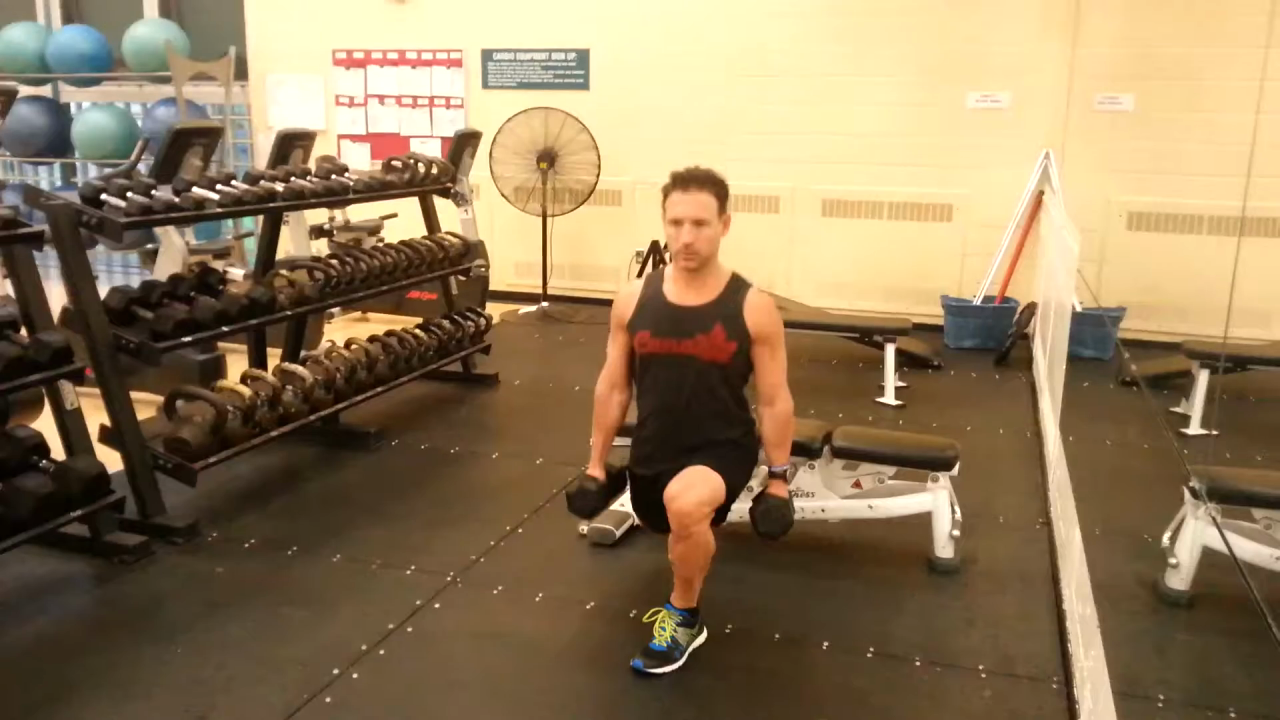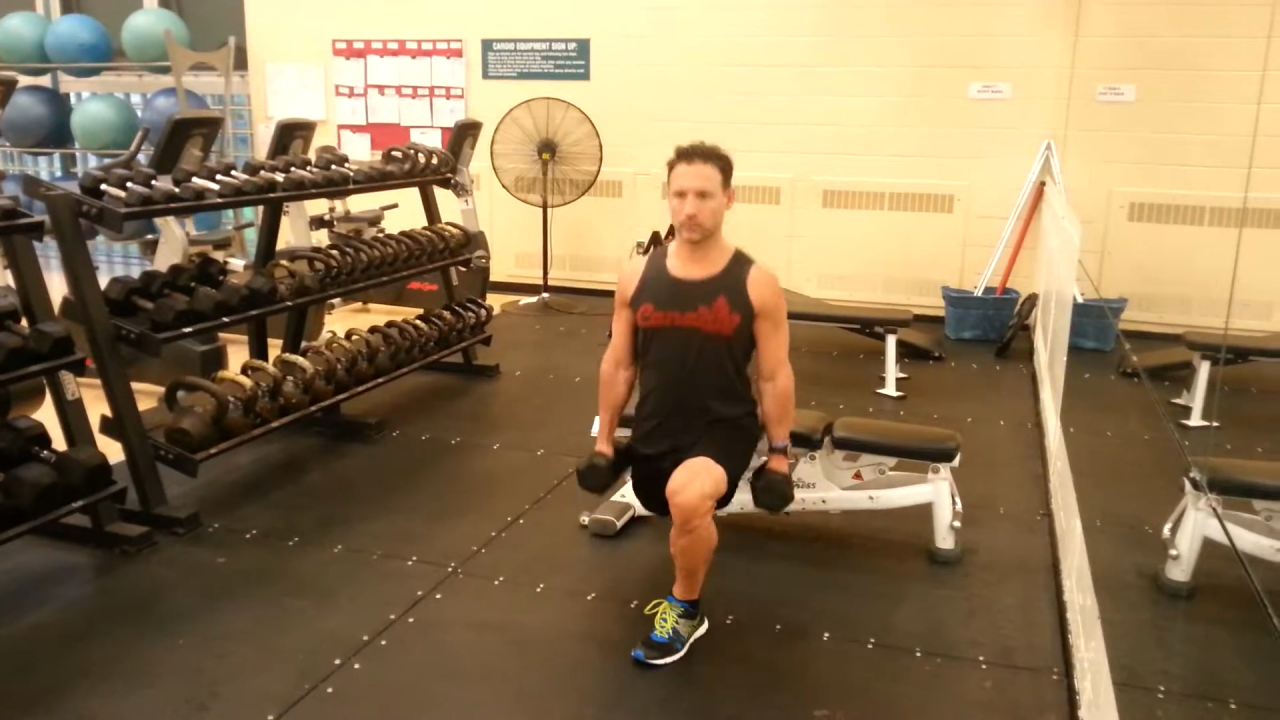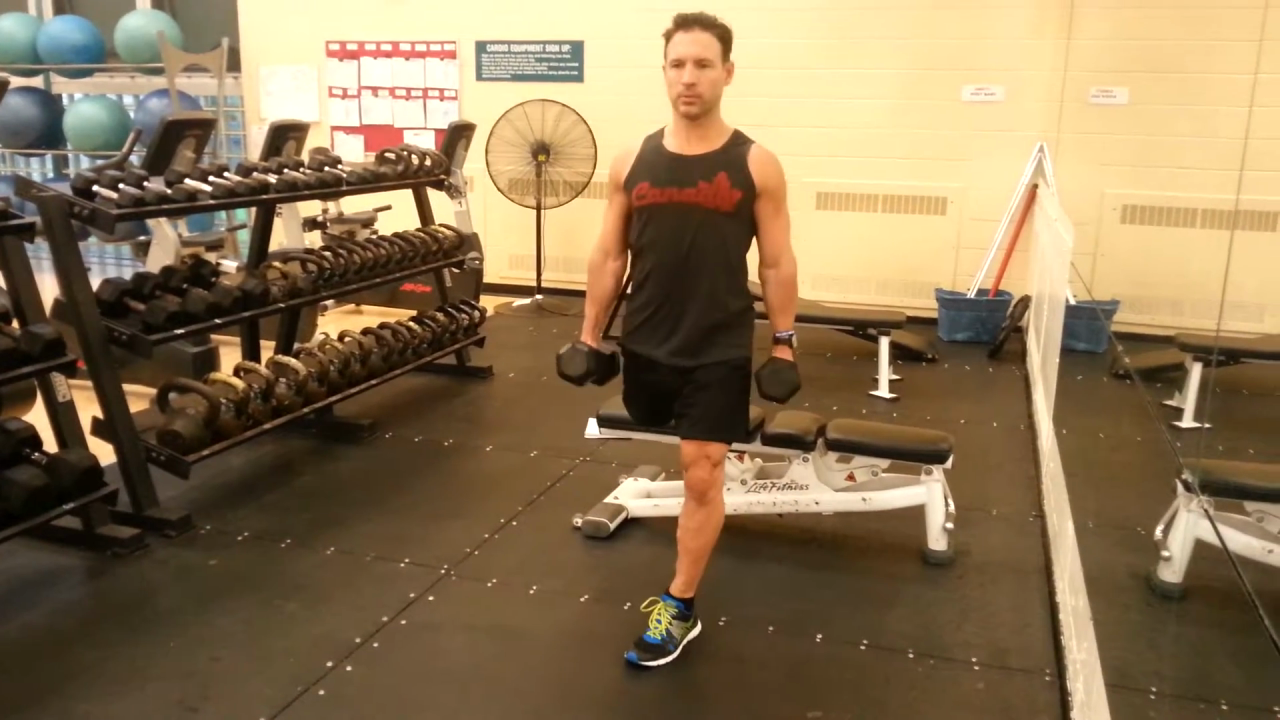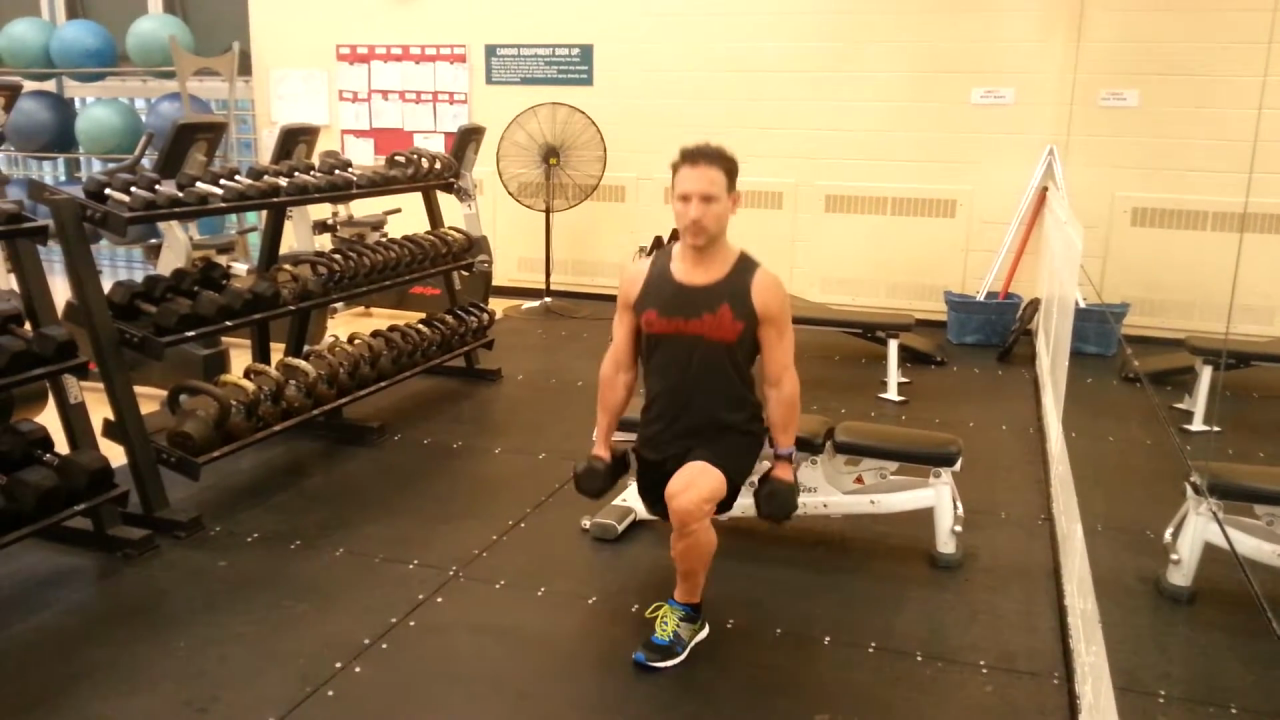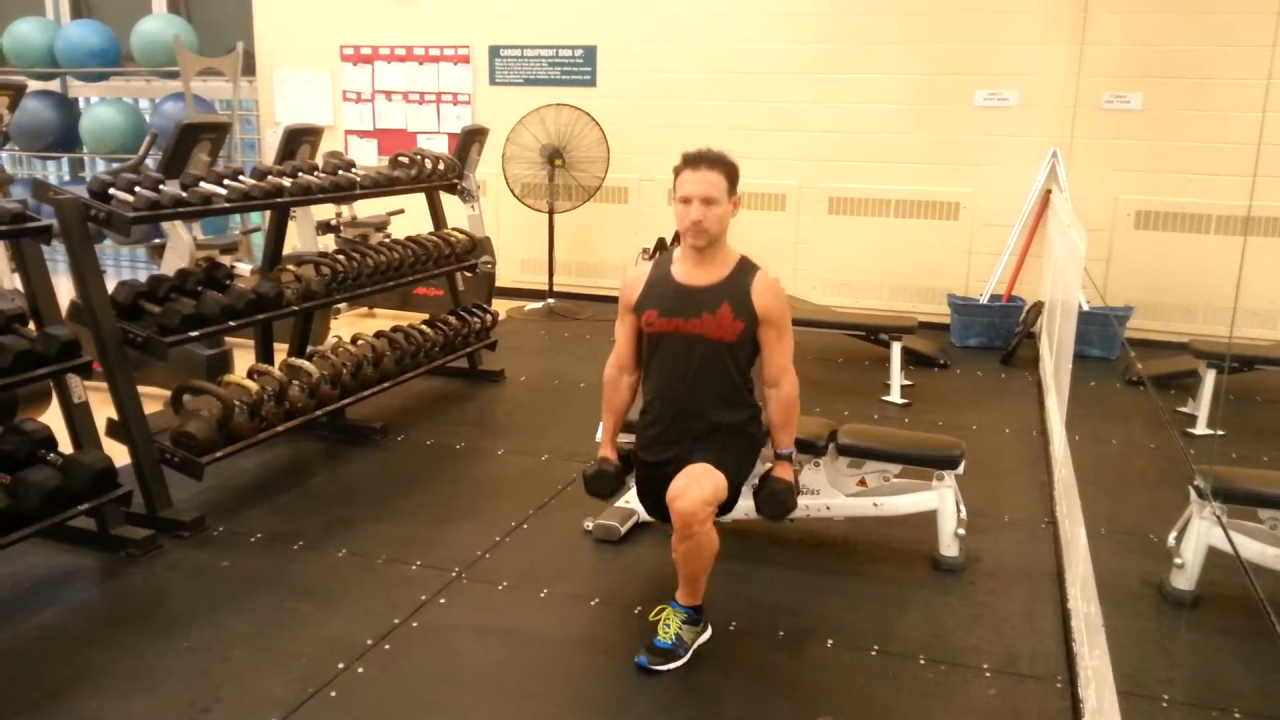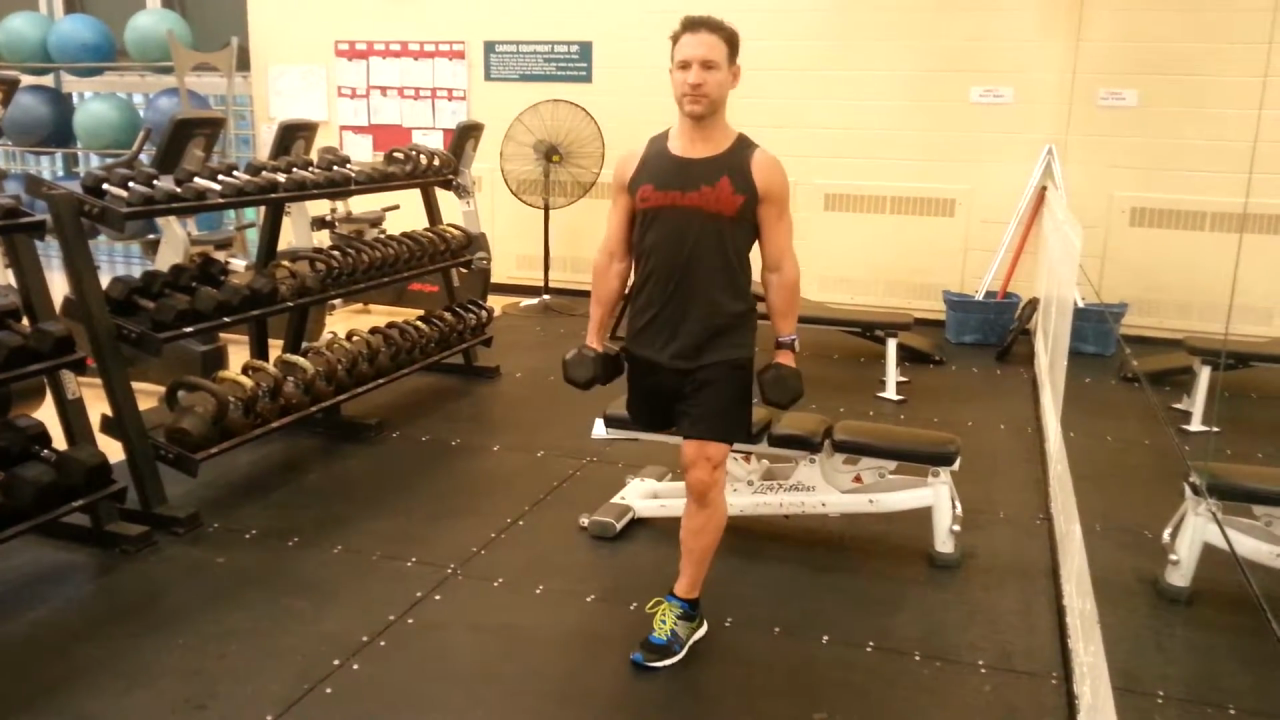
dt=0.7s
person 1, frame 1
left shoulder: (754, 309)
right shoulder: (633, 300)
left elbow: (775, 401)
right elbow: (613, 387)
left wrist: (778, 477)
right wrist: (596, 461)
left hip: (722, 446)
right hip: (652, 450)
left knee: (684, 505)
left ankle: (684, 617)
person 1, frame 2
left shoulder: (756, 284)
right shoulder: (637, 276)
left elbow: (775, 377)
right elbow: (618, 364)
left wrist: (778, 452)
right wrist: (605, 436)
left hip: (724, 427)
right hip: (654, 429)
left knee: (687, 501)
right knee: (662, 503)
left ankle: (685, 610)
person 1, frame 3
left shoulder: (755, 164)
right shoulder: (633, 161)
left elbow: (778, 262)
right elbow: (609, 256)
left wrist: (783, 342)
right wrist: (590, 332)
left hip: (718, 349)
right hip: (646, 341)
left knee: (701, 478)
right knee: (690, 460)
left ankle: (679, 608)
person 1, frame 4
left shoulder: (761, 288)
right shoulder: (640, 279)
left elbow: (781, 382)
right elbow: (618, 367)
left wrist: (784, 458)
right wrist: (602, 441)
left hip: (728, 433)
right hip: (660, 434)
left knee: (686, 502)
right knee: (671, 506)
left ankle: (687, 613)
person 1, frame 5
left shoulder: (760, 291)
right shoulder: (641, 283)
left elbow: (780, 383)
right elbow: (621, 369)
left wrist: (784, 458)
right wrist: (608, 442)
left hip: (727, 433)
right hip: (659, 435)
left knee: (688, 505)
right knee: (668, 508)
left ankle: (688, 616)
right ankle: (696, 528)
person 1, frame 6
left shoulder: (759, 169)
right shoulder: (636, 163)
left elbow: (780, 268)
right elbow: (613, 258)
left wrist: (785, 347)
right wrist: (595, 333)
left hip: (721, 350)
right hip: (649, 342)
left knee: (702, 476)
right knee: (688, 454)
left ankle: (685, 609)
